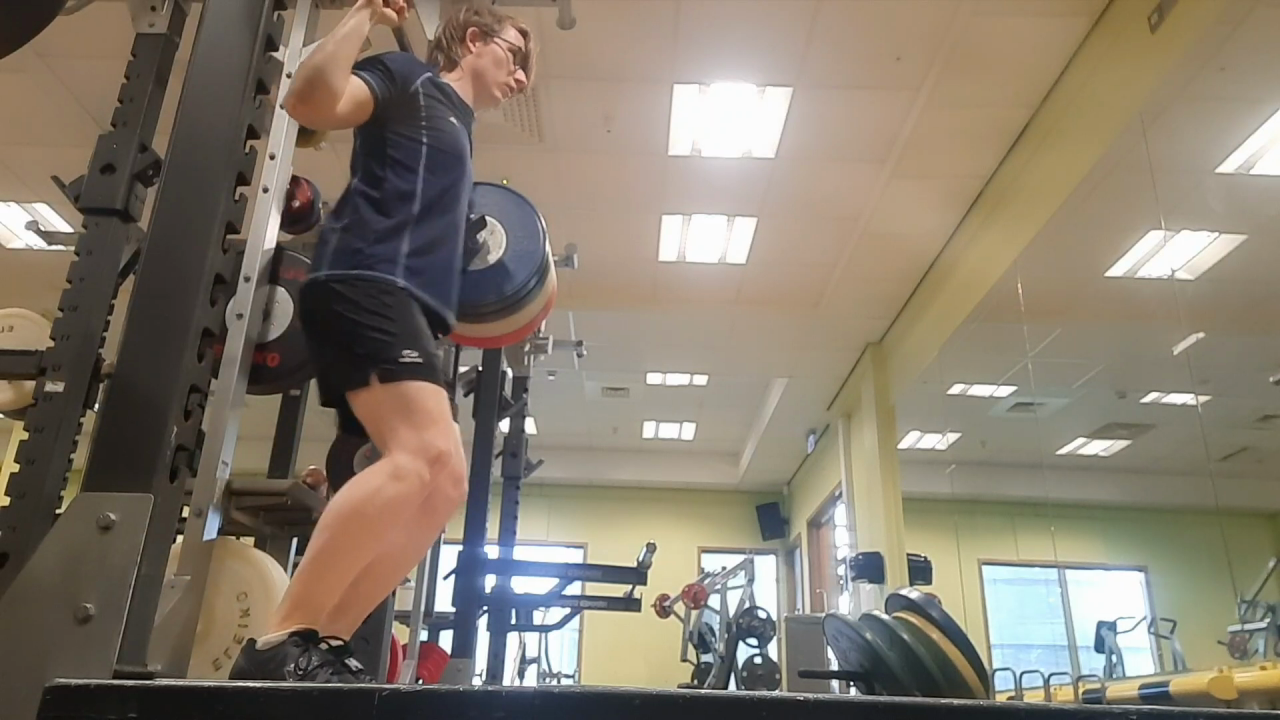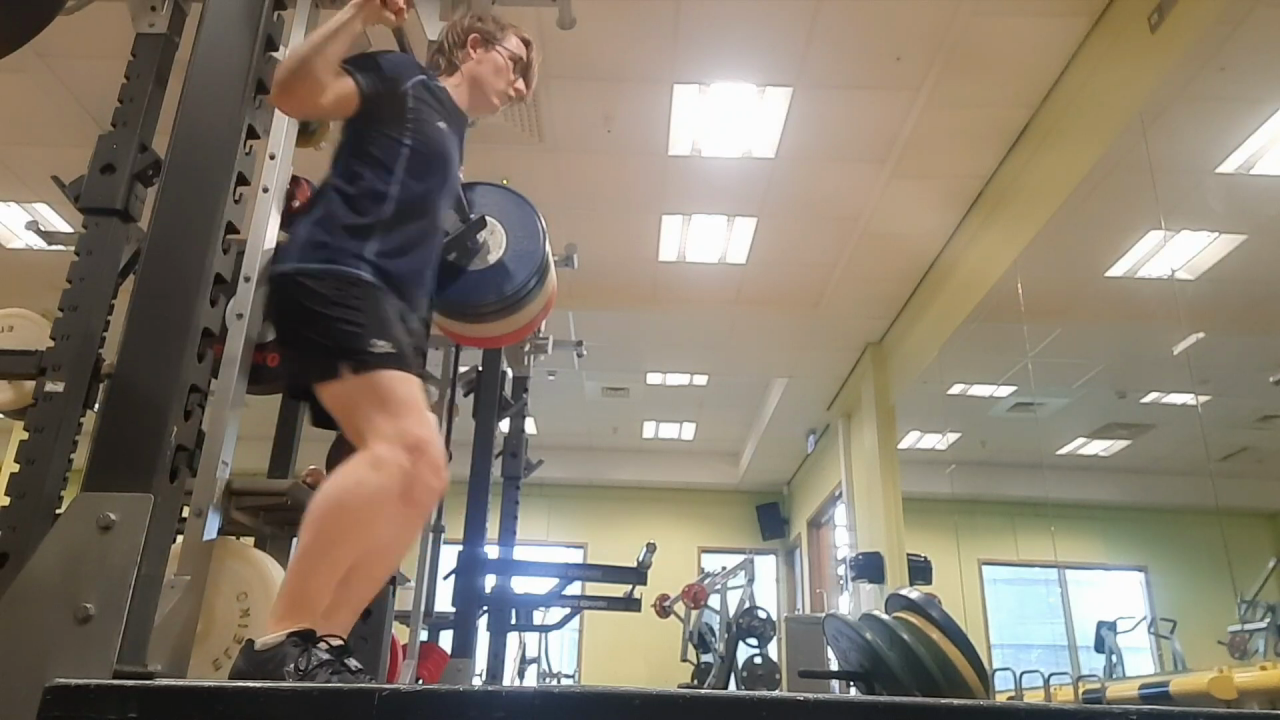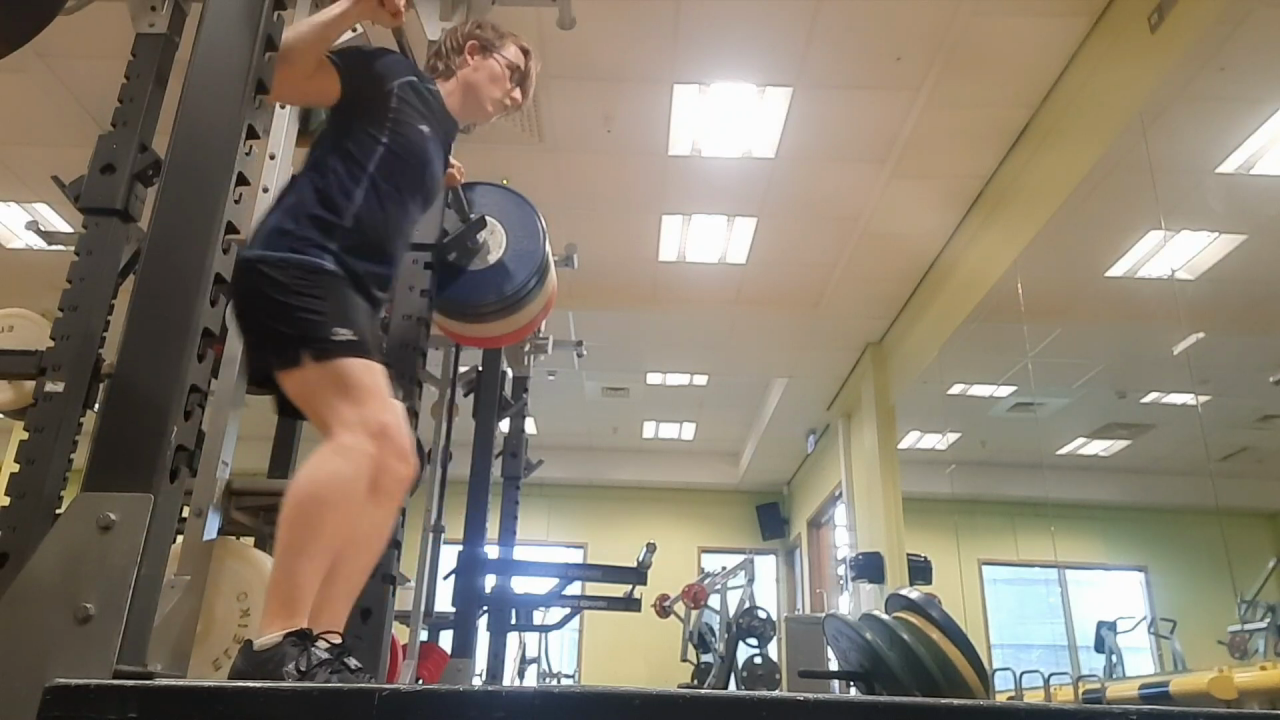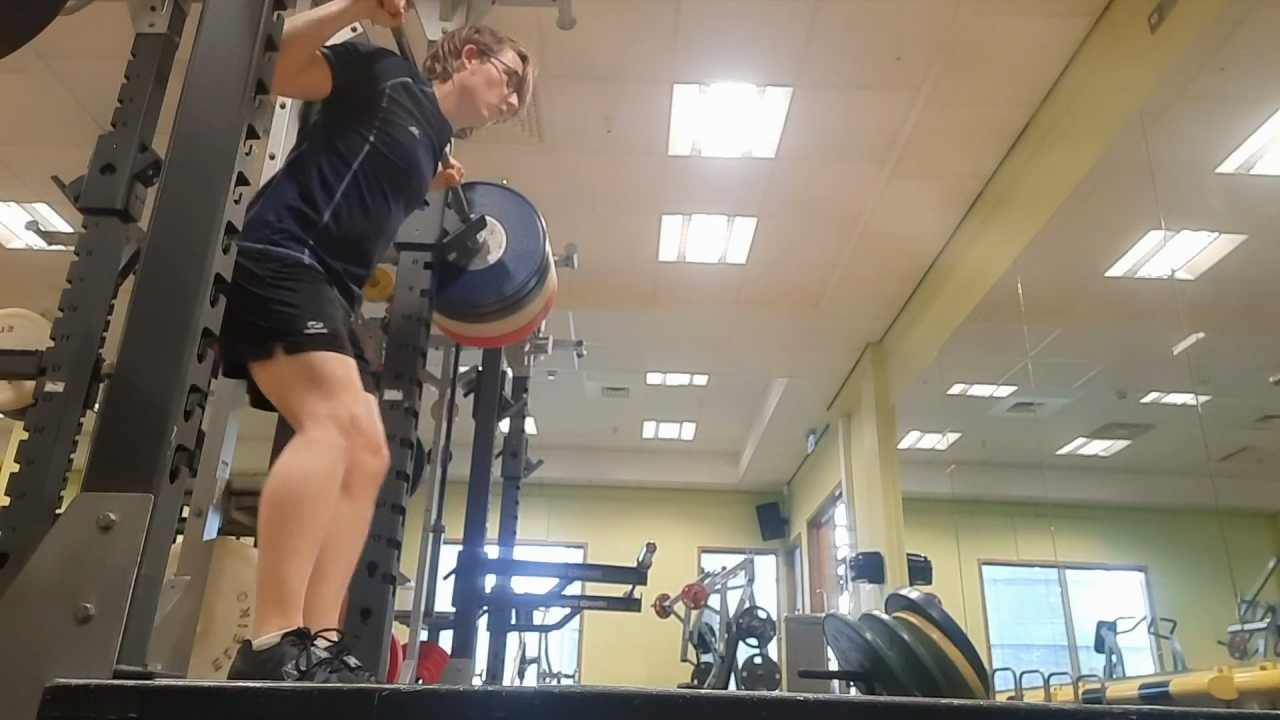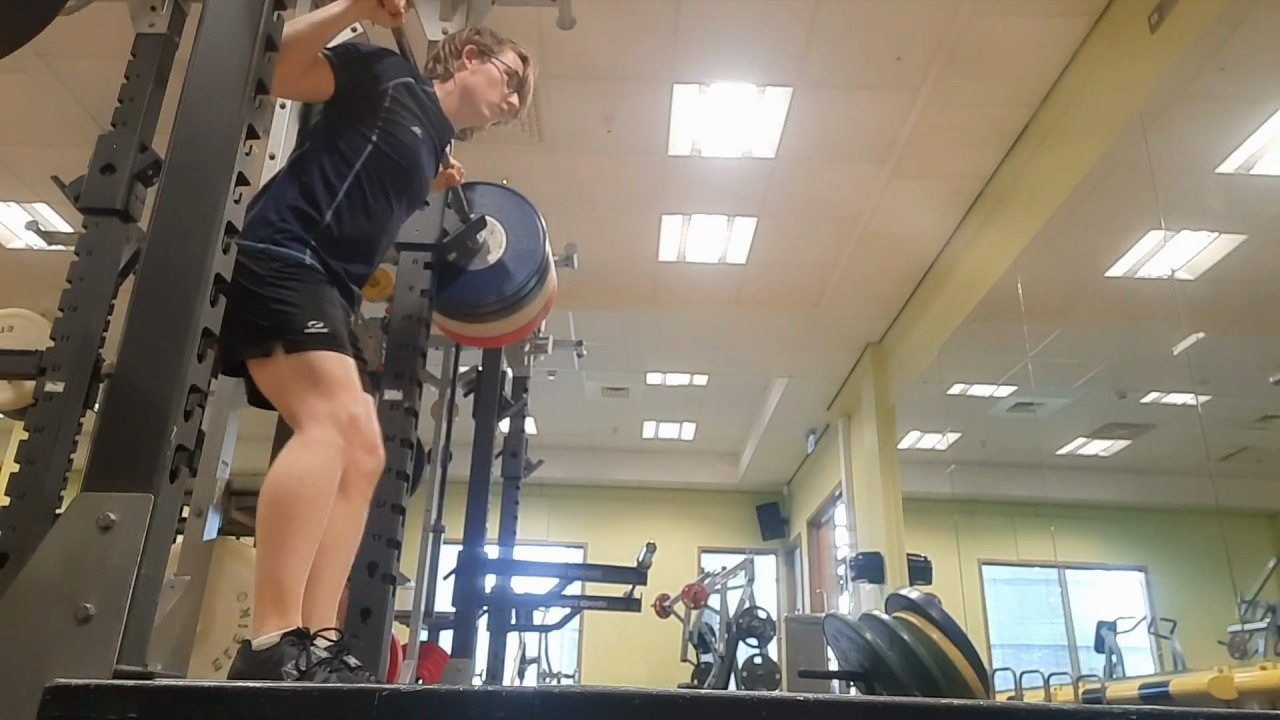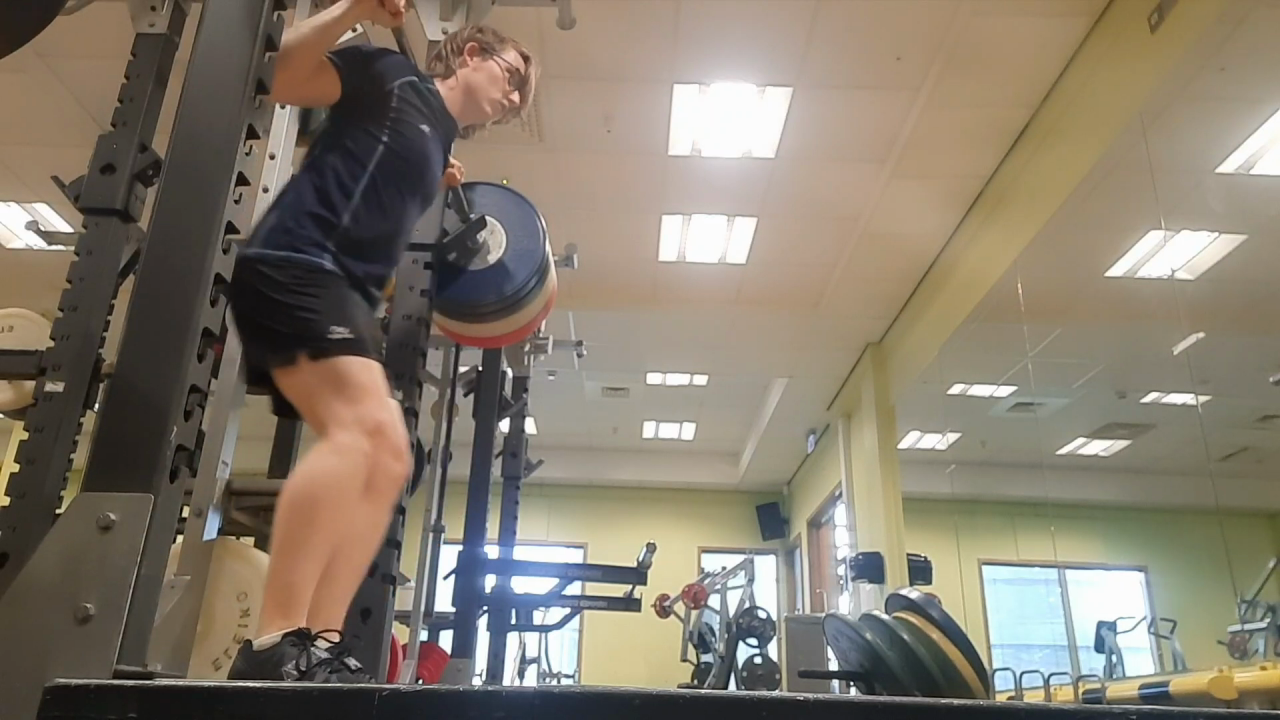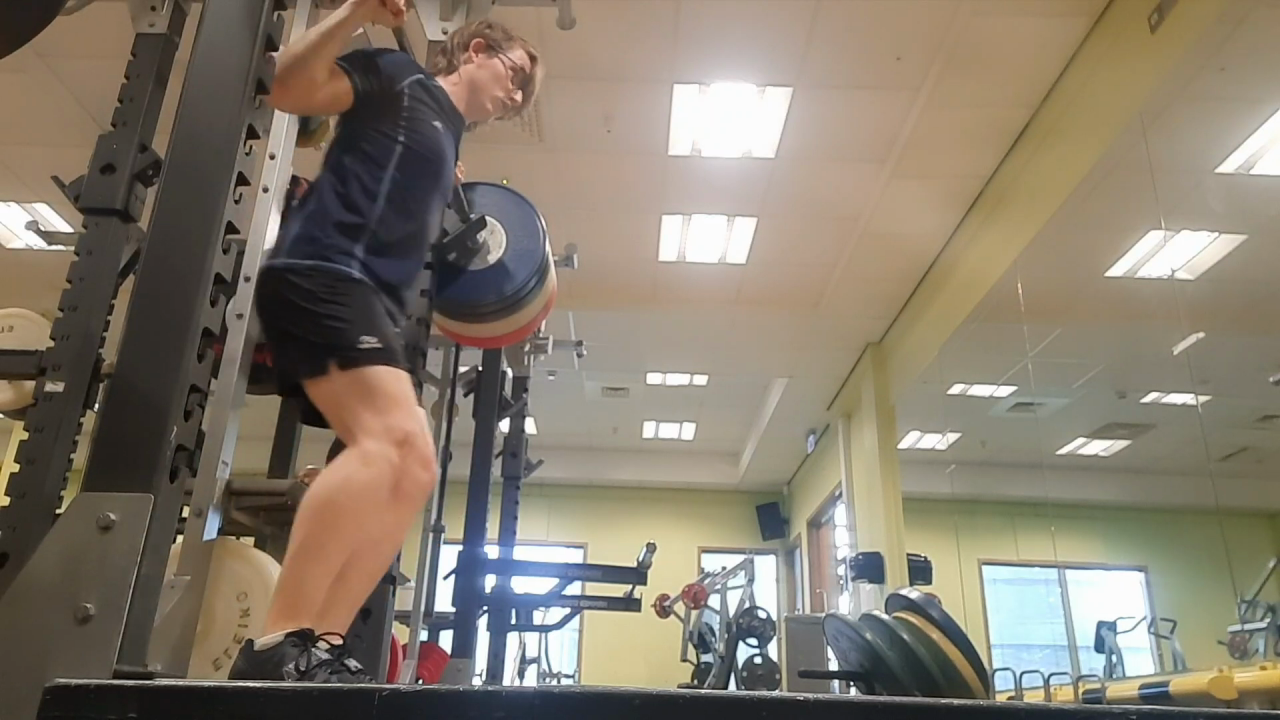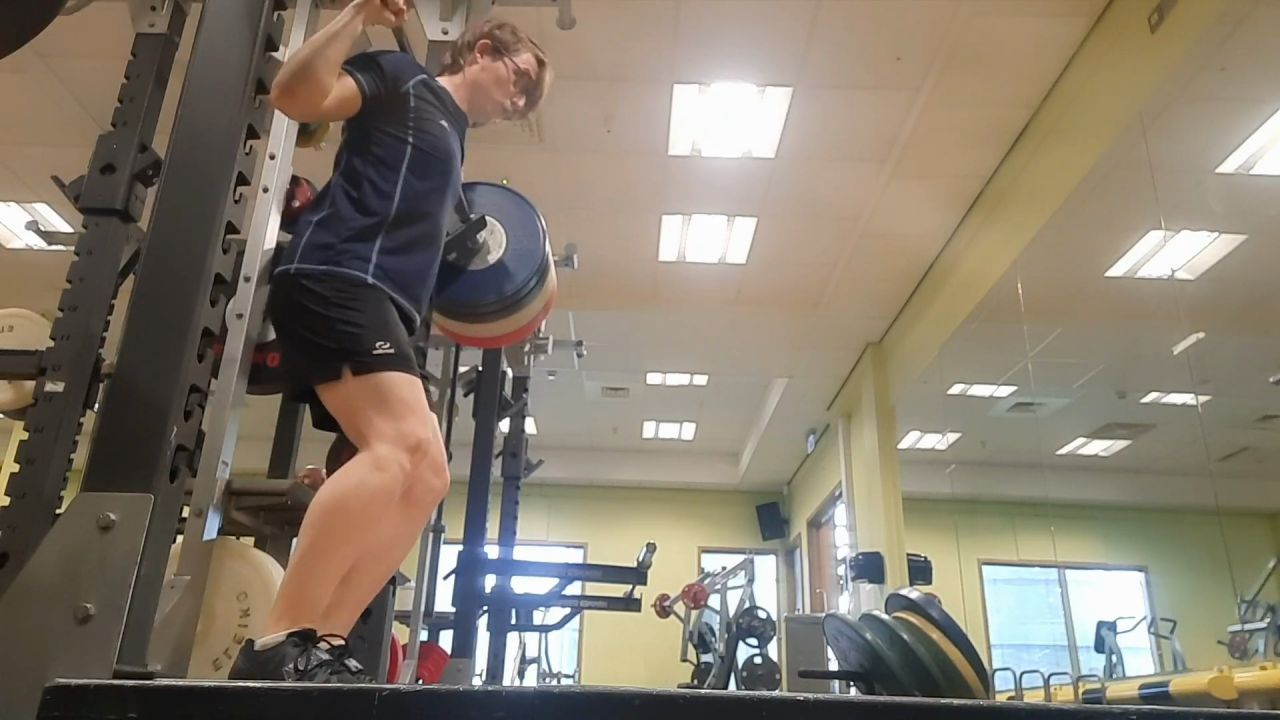
dt=0.1s
person 1, frame 1
left shoulder: (453, 127)
right shoulder: (409, 79)
right elbow: (311, 100)
left hip: (401, 302)
right hip: (368, 285)
left knee: (444, 483)
right knee: (421, 457)
left ankle: (322, 645)
right ankle: (279, 645)
person 1, frame 2
left shoulder: (450, 138)
right shoulder: (403, 82)
right elbow: (292, 90)
left wrist: (438, 189)
left hip: (379, 303)
right hip: (331, 279)
left knee: (424, 475)
right knee: (400, 447)
left ankle: (319, 648)
right ankle: (277, 646)
person 1, frame 3
left shoulder: (437, 140)
right shoulder: (390, 79)
right elbow: (279, 75)
left wrist: (431, 186)
left hip: (341, 288)
right hip: (297, 267)
left knee: (393, 460)
right knee: (366, 435)
left ankle: (318, 645)
right ankle: (275, 645)
person 1, frame 4
left shoulder: (432, 146)
right shoulder: (384, 77)
right elbow: (273, 66)
left wrist: (426, 187)
left hip: (323, 286)
right hip: (277, 261)
left knee: (364, 456)
right knee: (331, 426)
left ankle: (316, 645)
right ankle: (273, 645)
person 1, frame 5
left shoulder: (433, 147)
right shoulder: (386, 77)
right elbow: (273, 69)
left wrist: (428, 188)
left hip: (323, 284)
right hip: (278, 261)
left knee: (361, 456)
right knee: (330, 424)
left ankle: (316, 643)
right ankle: (272, 645)
person 1, frame 6
left shoulder: (437, 139)
right shoulder: (390, 78)
right elbow: (280, 75)
left wrist: (433, 188)
left hip: (336, 289)
right hip: (296, 267)
left knee: (385, 460)
right knee: (361, 431)
left ankle: (316, 646)
right ankle: (275, 644)
person 1, frame 7
left shoulder: (445, 137)
right shoulder: (399, 79)
right elbow: (288, 86)
left wrist: (439, 189)
left hip: (362, 296)
right hip: (320, 276)
left knee: (412, 469)
right knee: (386, 440)
left ankle: (320, 646)
right ankle: (277, 645)
person 1, frame 8
left shoulder: (450, 136)
right shoulder: (401, 79)
right elbow: (296, 93)
left wrist: (450, 198)
left hip: (377, 304)
right hip: (336, 281)
left knee: (426, 474)
right knee: (398, 446)
left ankle: (319, 646)
right ankle: (278, 645)
